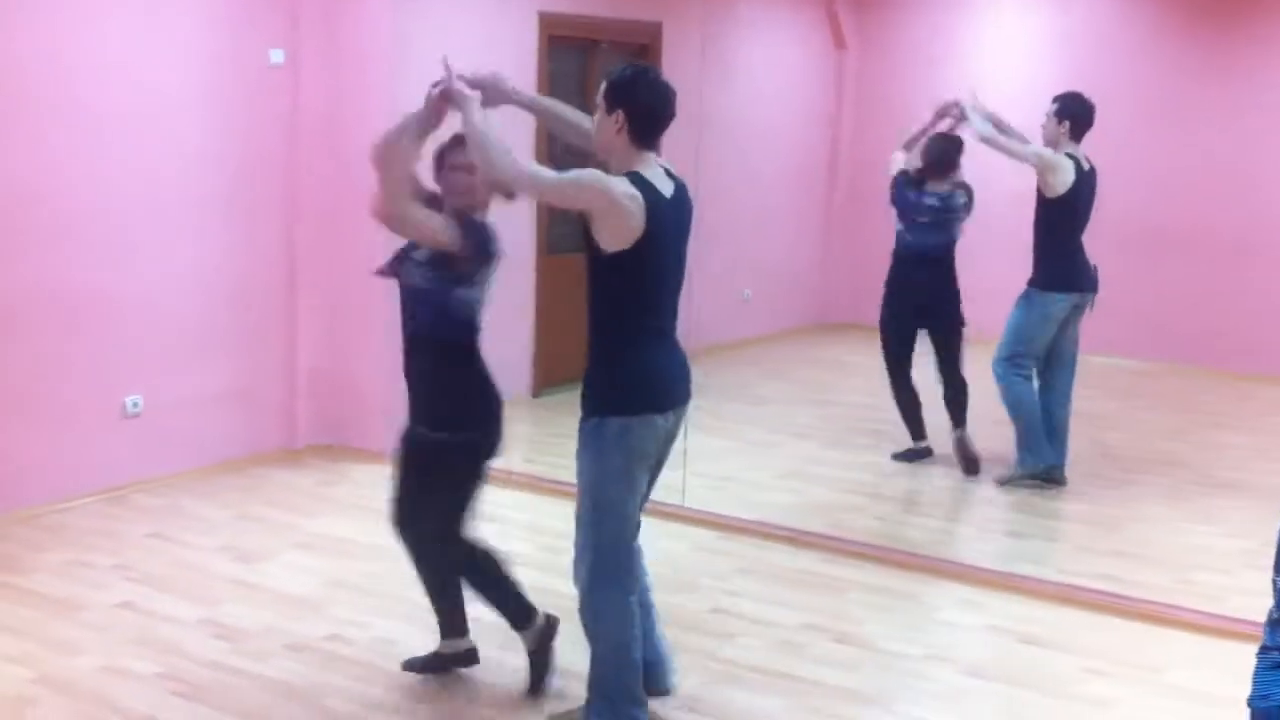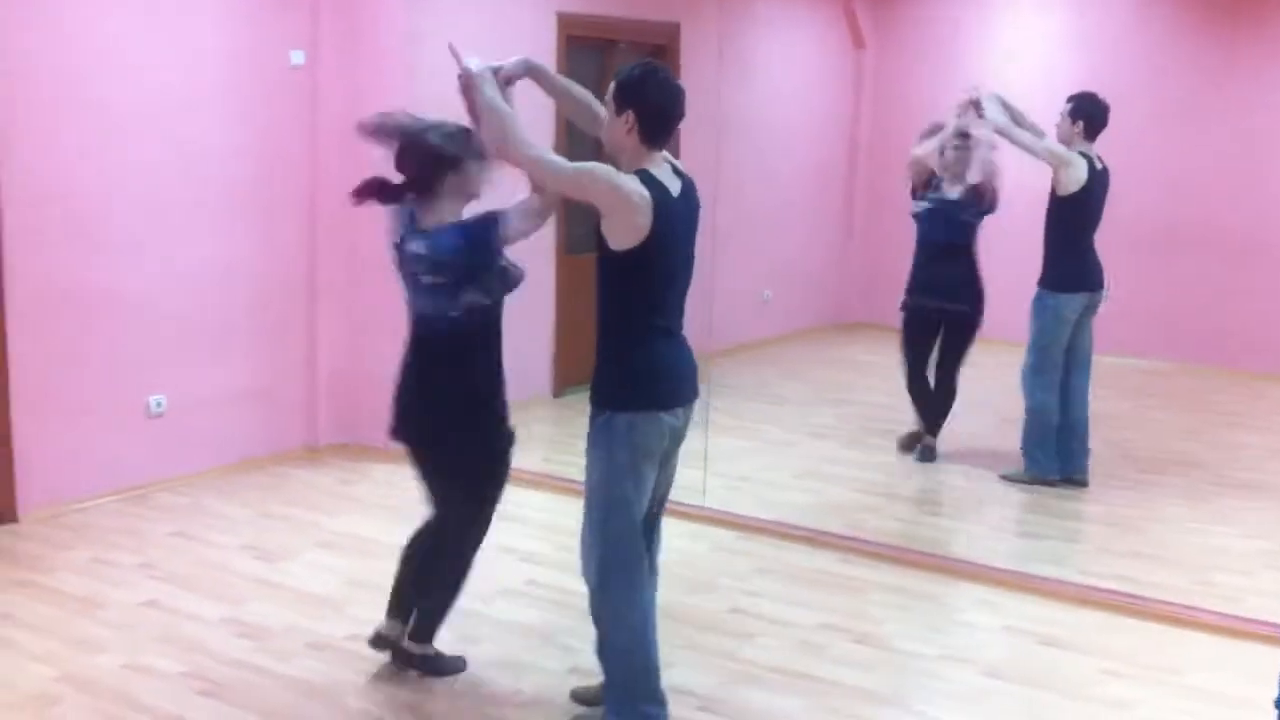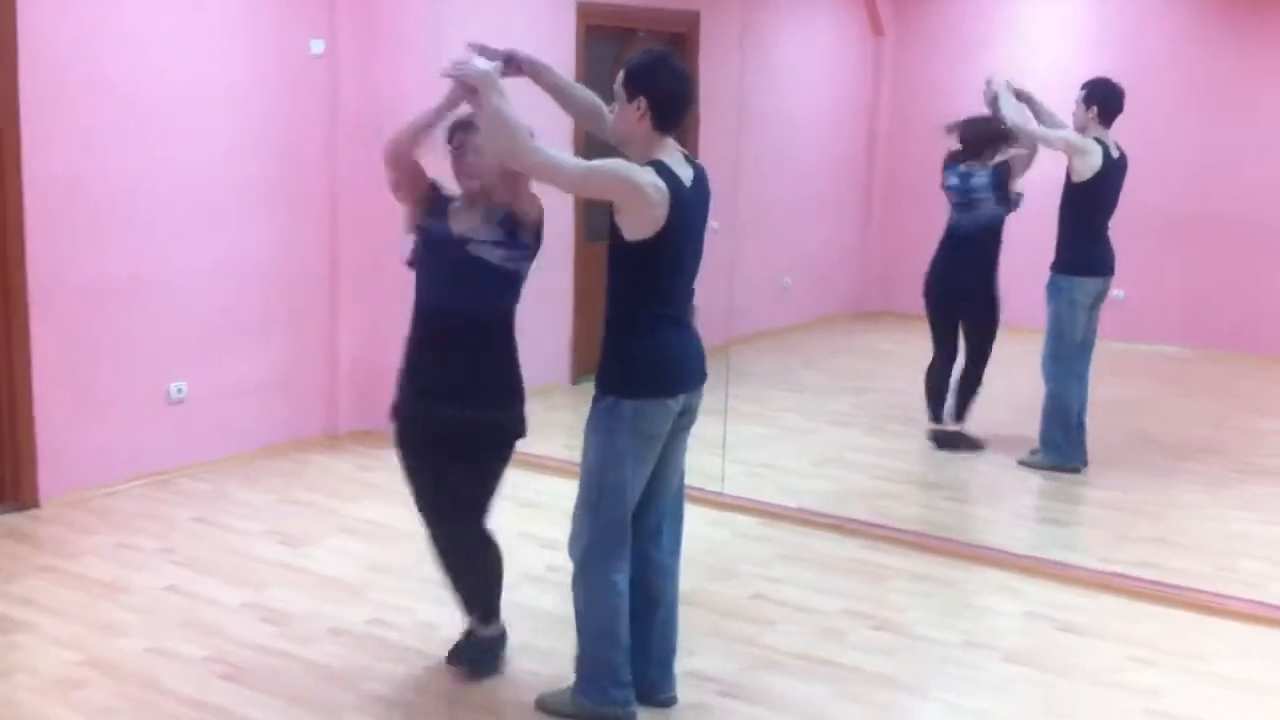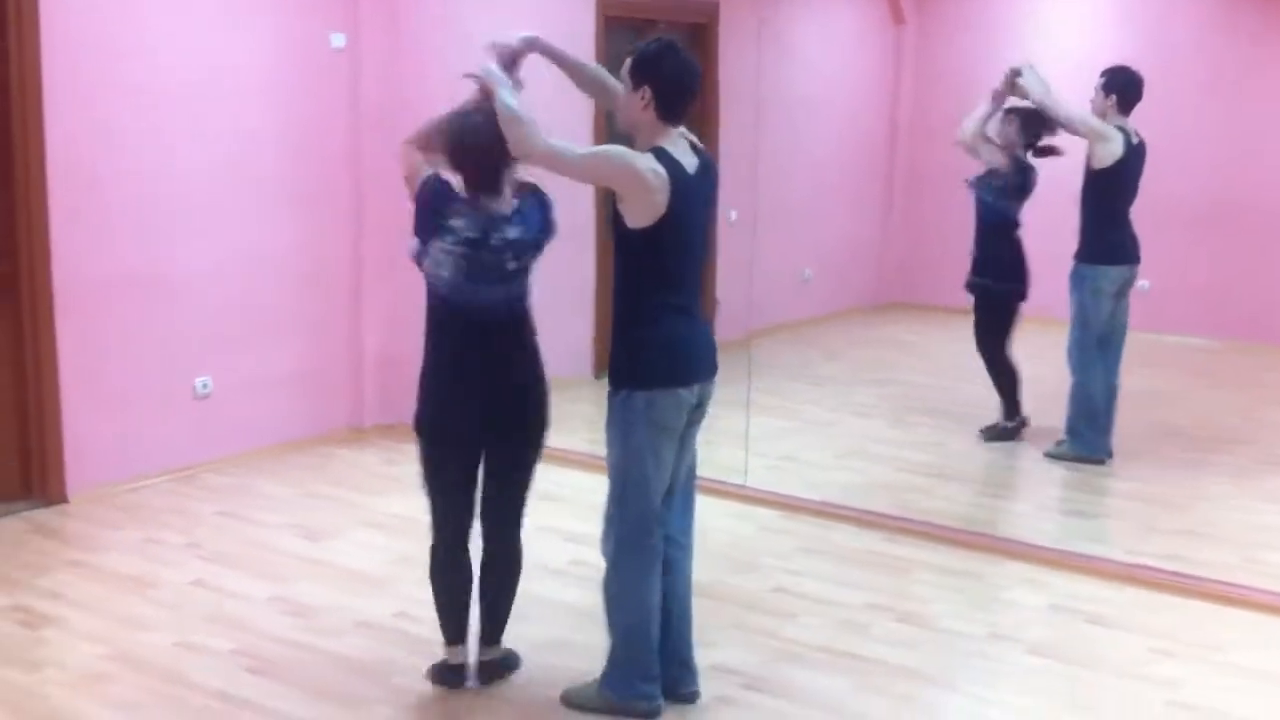
dt=0.2s
person 1, frame 1
left shoulder: (609, 195)
right shoulder: (671, 186)
left elbow: (500, 169)
right elbow: (593, 136)
left wrist: (469, 104)
right wrist: (514, 95)
left hip: (625, 399)
right hip: (666, 388)
left knee: (604, 556)
right knee: (614, 541)
right ankle: (647, 664)
person 1, frame 2
left shoulder: (621, 192)
right shoulder: (678, 182)
left elbow: (514, 149)
right elbow: (604, 127)
left wrist: (481, 81)
right wrist: (538, 73)
left hip: (632, 397)
right hip: (674, 387)
left knee: (613, 556)
right knee: (632, 543)
person 1, frame 3
left shoulder: (634, 183)
right shoulder: (687, 170)
left elbow: (525, 158)
right elbow: (598, 119)
left wrist: (488, 86)
right wrist: (528, 67)
left hip: (637, 383)
right hip: (681, 375)
left knee: (601, 540)
right knee: (655, 531)
person 1, frame 4
left shoulder: (634, 170)
right shoulder: (695, 157)
left elbow: (526, 143)
right elbow: (629, 100)
left wrist: (499, 82)
right wrist: (547, 51)
left hip: (650, 374)
right hip: (693, 365)
left knee: (633, 534)
right knee: (669, 527)
person 2, frame 1
left shoulder: (463, 238)
right shoulder: (443, 232)
left elbow: (390, 195)
left wrist: (428, 117)
right wrist: (430, 116)
left hip: (449, 415)
right hip: (440, 413)
left knee: (434, 531)
right knee: (417, 526)
left ankle: (531, 624)
right ankle: (454, 639)
person 2, frame 2
left shoulder: (413, 225)
right shoulder: (475, 234)
right elbow: (544, 202)
left hip: (422, 404)
right hip: (474, 411)
left knee: (451, 519)
right knee: (466, 525)
left ankle: (399, 626)
right ankle: (411, 635)
person 2, frame 3
left shoulder: (522, 221)
right shoulder: (433, 211)
right elbow: (399, 157)
left wrist: (462, 97)
right wrist: (458, 99)
left hip: (487, 399)
right hip: (425, 394)
left knee: (460, 520)
right knee: (445, 516)
left ankle: (484, 627)
right ankle: (484, 623)
person 2, frame 4
left shoulder: (437, 207)
right shoulder: (535, 213)
left elbow: (419, 144)
right elbow: (518, 189)
left wrist: (475, 105)
right wrist: (497, 104)
left hip: (447, 395)
right hip: (519, 392)
left knee: (449, 526)
right knee: (503, 523)
left ankle: (455, 655)
right ankle: (488, 651)
person 3, frame 1
left shoulder: (1054, 163)
right shoulder: (1084, 168)
left elbow: (989, 138)
right elbow: (1022, 144)
left wrist: (972, 109)
right wrist: (988, 113)
left hip: (1052, 286)
right hip: (1078, 284)
left knee: (1011, 365)
right knee: (1057, 377)
left ankle: (1037, 455)
right ankle: (1050, 463)
person 3, frame 2
left shoulder: (1067, 160)
right shoulder: (1097, 167)
left elbow: (1003, 127)
right elbow: (1038, 137)
left wrist: (986, 102)
right wrist: (1006, 105)
left hip: (1062, 285)
right hip: (1087, 283)
left knee: (1040, 377)
right knee: (1073, 379)
left ankle: (1040, 465)
right ankle: (1072, 464)
person 3, frame 3
left shoulder: (1082, 147)
right shoulder: (1116, 155)
left elbow: (1021, 125)
right elbow: (1055, 128)
left wrist: (1005, 92)
right wrist: (1026, 96)
left hip: (1075, 271)
right hip: (1097, 268)
left knee: (1060, 363)
right knee: (1074, 362)
left ankle: (1060, 451)
right ankle: (1070, 445)
person 3, frame 4
left shoulder: (1103, 133)
right shoulder: (1133, 142)
left elbow: (1046, 100)
right elbow: (1068, 121)
left wrist: (1028, 74)
right wrist: (1029, 92)
left hip: (1099, 259)
right hip: (1122, 257)
left knee: (1085, 351)
right knee: (1105, 352)
left ankle: (1086, 442)
right ankle: (1095, 437)
person 4, frame 1
left shoulder: (906, 187)
right shoulder: (961, 196)
left elbow: (901, 156)
left wrist: (936, 124)
right wrist: (944, 127)
left hip: (903, 296)
right hip: (942, 297)
left knee: (898, 369)
right knee: (950, 371)
left ankle: (920, 442)
right ankle: (962, 443)
person 4, frame 2
left shoulder: (977, 193)
right shoulder: (924, 184)
left elbow: (989, 178)
right elbow: (918, 155)
left wrist: (975, 127)
right wrist: (955, 124)
left hip: (964, 294)
right hip: (926, 291)
left knee: (946, 370)
right knee: (915, 365)
left ankle: (928, 435)
right ankle: (925, 431)
person 4, frame 3
left shoulder: (953, 168)
right shoulder: (1001, 173)
right elbow: (1027, 150)
left hip: (942, 275)
right hip: (979, 280)
left knee: (944, 352)
right knee: (978, 356)
left ankle: (938, 423)
right ankle: (954, 424)
person 4, frame 4
left shoulder: (1013, 167)
right shoulder: (997, 159)
left elbow: (967, 138)
right elbow: (970, 135)
left wrist: (996, 100)
right wrist: (996, 101)
left hip: (1004, 270)
right hip: (985, 268)
left knee: (990, 345)
right knee: (990, 345)
left ankle: (1012, 417)
right ankle: (1012, 414)
